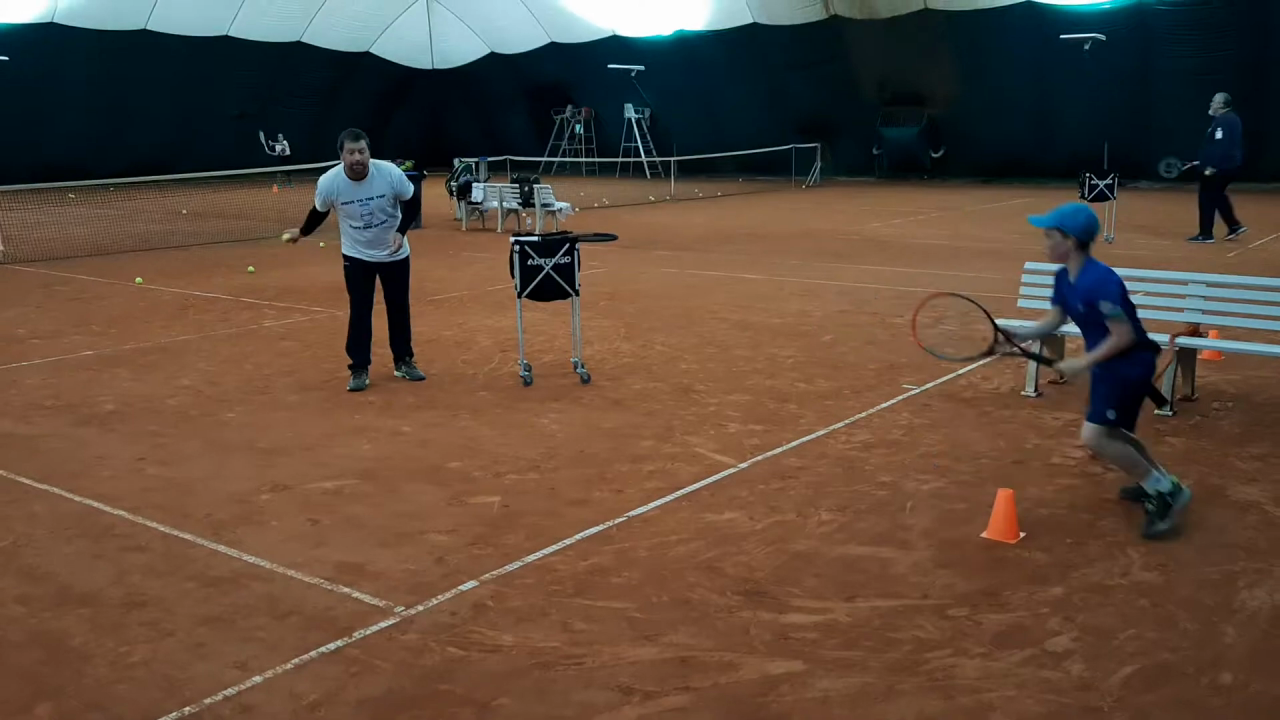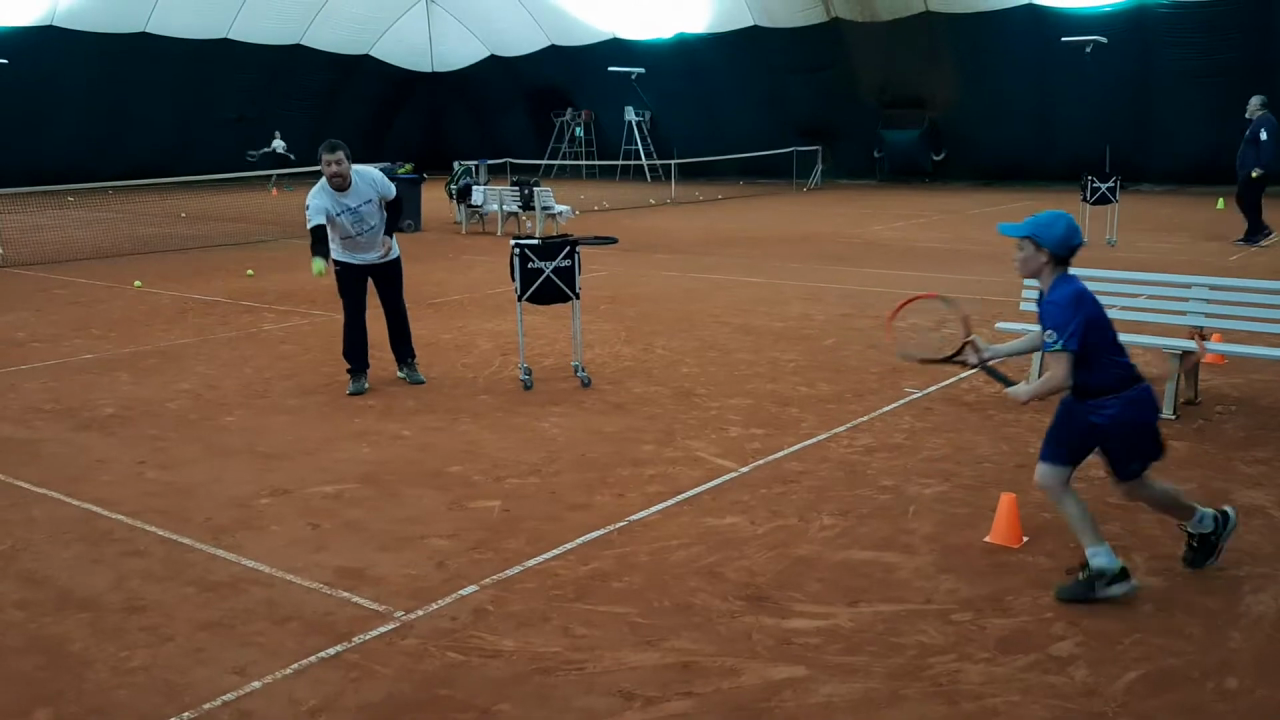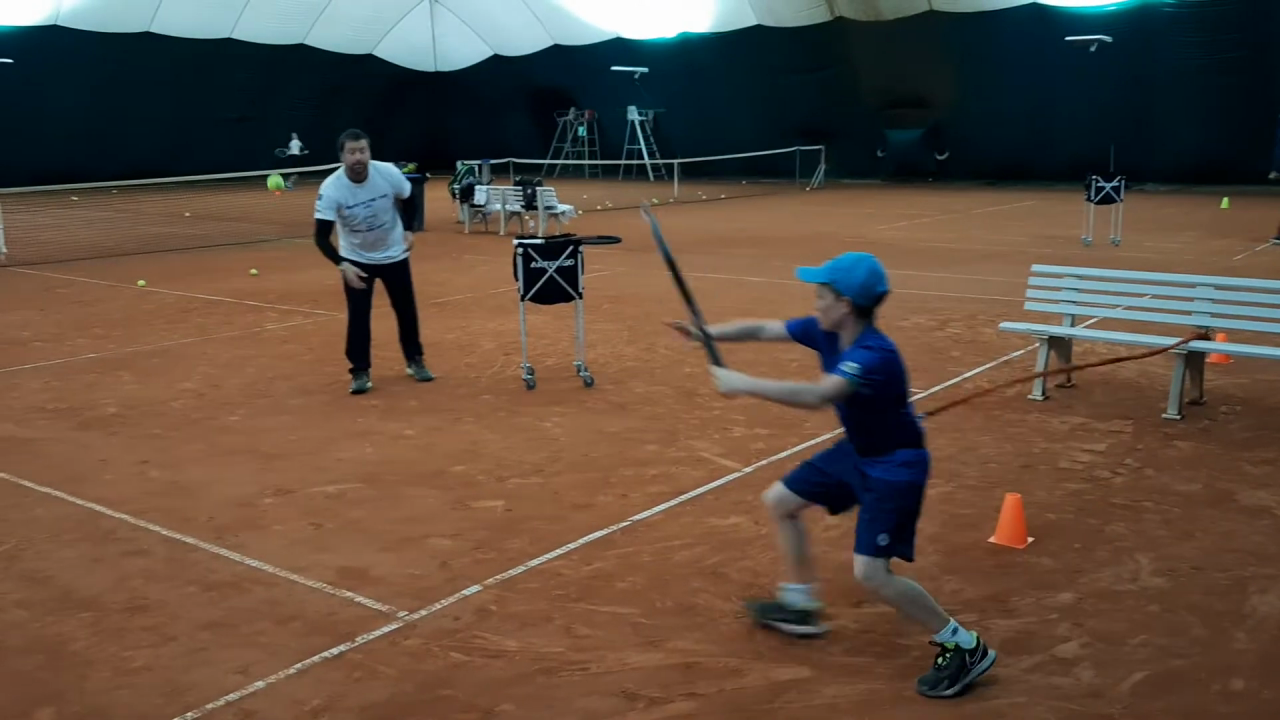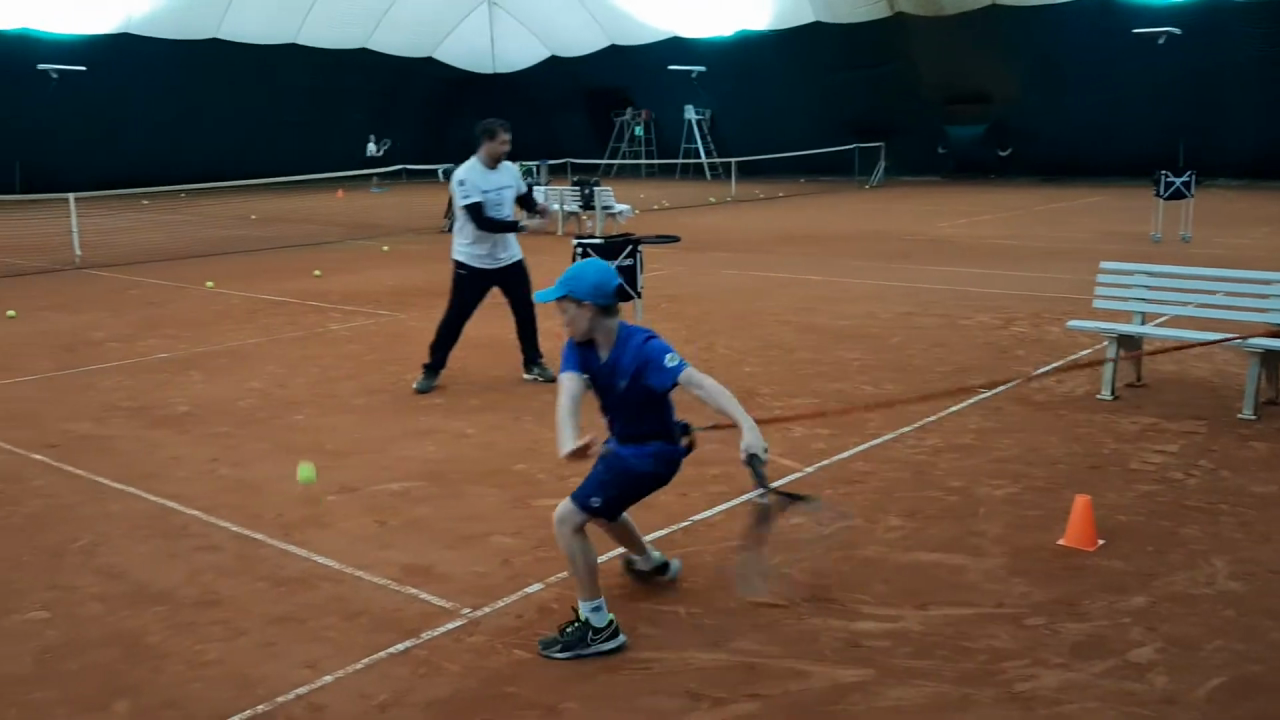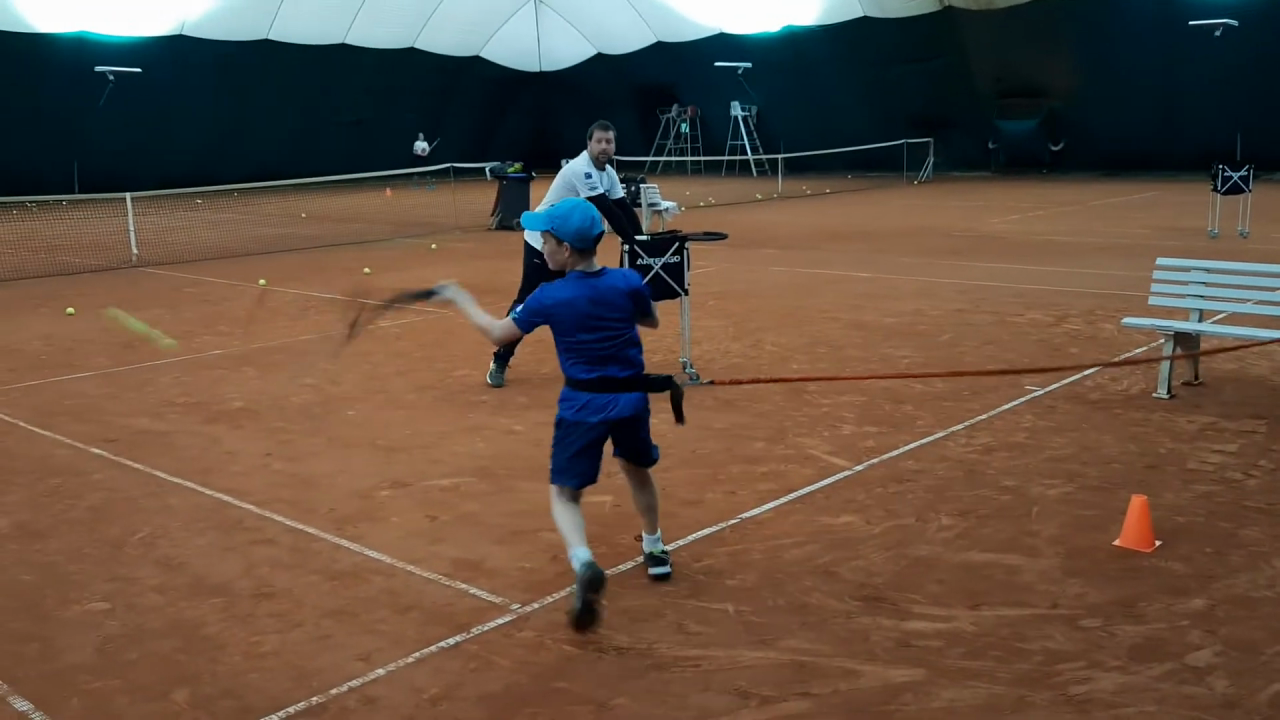
dt=0.5s
person 1, frame 1
left shoulder: (1099, 281)
right shoulder: (1065, 276)
left elbow: (1125, 335)
right elbow: (1054, 319)
left wrist: (1083, 362)
right wrist: (1018, 335)
left hip: (1131, 363)
right hip: (1109, 362)
left knee: (1093, 437)
right knee: (1110, 429)
left ankle: (1165, 491)
right ankle: (1148, 476)
person 1, frame 2
left shoulder: (1065, 301)
right shoulder: (1051, 294)
left elbow: (1059, 378)
right elbow: (1046, 340)
left wrist: (1026, 393)
right wrist: (992, 352)
left hip: (1121, 404)
right hip: (1084, 401)
left knee: (1134, 487)
right knee: (1048, 479)
left ankle: (1209, 524)
right ankle: (1106, 568)
person 1, frame 3
left shoulder: (875, 356)
right shoulder: (824, 331)
left elbow: (816, 396)
right elbow: (761, 331)
left wrist: (747, 384)
right wrist: (703, 329)
left hip: (895, 467)
right hip: (852, 454)
left knee: (870, 571)
right knee: (778, 500)
left ankle: (962, 646)
right ankle: (800, 603)
person 1, frame 4
left shoulder: (644, 348)
right shoulder: (579, 346)
left elbow: (702, 384)
right elbow: (567, 393)
left wrist: (747, 426)
right wrist: (566, 437)
left hip: (650, 454)
right hip: (625, 444)
left knee: (566, 520)
right knee: (597, 507)
left ankle: (598, 625)
right ankle: (649, 561)
person 1, frame 5
left shoulder: (551, 296)
right shoulder: (630, 281)
left elbow: (499, 333)
right elbow: (652, 320)
left wrist: (459, 298)
left hip: (584, 406)
right hip: (632, 397)
left knee: (564, 496)
right knee: (638, 471)
left ankle: (585, 567)
right ankle: (655, 550)
person 2, frame 1
left shoulder: (390, 173)
right shoulder: (328, 183)
left elbow: (413, 202)
right elbow: (320, 213)
left wrist: (400, 231)
right wrist: (300, 233)
left hip: (394, 253)
right hip: (356, 255)
left knee: (399, 308)
right knee: (360, 311)
left ankle: (403, 361)
right ankle: (360, 369)
person 2, frame 2
left shoulder: (372, 177)
right shoulder: (317, 198)
left elbow: (395, 203)
right elbow: (318, 238)
left wrist: (388, 234)
right wrist: (320, 260)
left hip: (385, 255)
right hip: (348, 260)
left knee: (396, 309)
right knee: (353, 315)
left ankle: (406, 363)
right ankle: (358, 372)
person 2, frame 3
left shoulder: (388, 173)
right shoulder: (330, 189)
left elbow: (407, 199)
right elbow: (322, 236)
left wrist: (408, 230)
right wrist: (342, 265)
left hip: (394, 254)
right hip: (355, 259)
left knee: (407, 308)
right knee: (359, 316)
left ankle: (414, 360)
right ankle: (361, 372)
person 2, frame 4
left shoulder: (510, 169)
right shoulder: (464, 176)
left elbow: (524, 197)
right elbow: (480, 221)
left wrist: (536, 207)
right wrist: (523, 225)
left hip: (508, 257)
right hip: (471, 260)
left knee: (525, 309)
right knee: (456, 316)
left ankle: (533, 364)
right ankle: (432, 370)
person 2, frame 5
left shoulder: (608, 173)
right shoulder: (581, 170)
left elbow: (624, 210)
right elbow: (608, 211)
right wrist: (634, 242)
right hip: (543, 243)
right knee: (527, 304)
right ankle: (500, 361)
